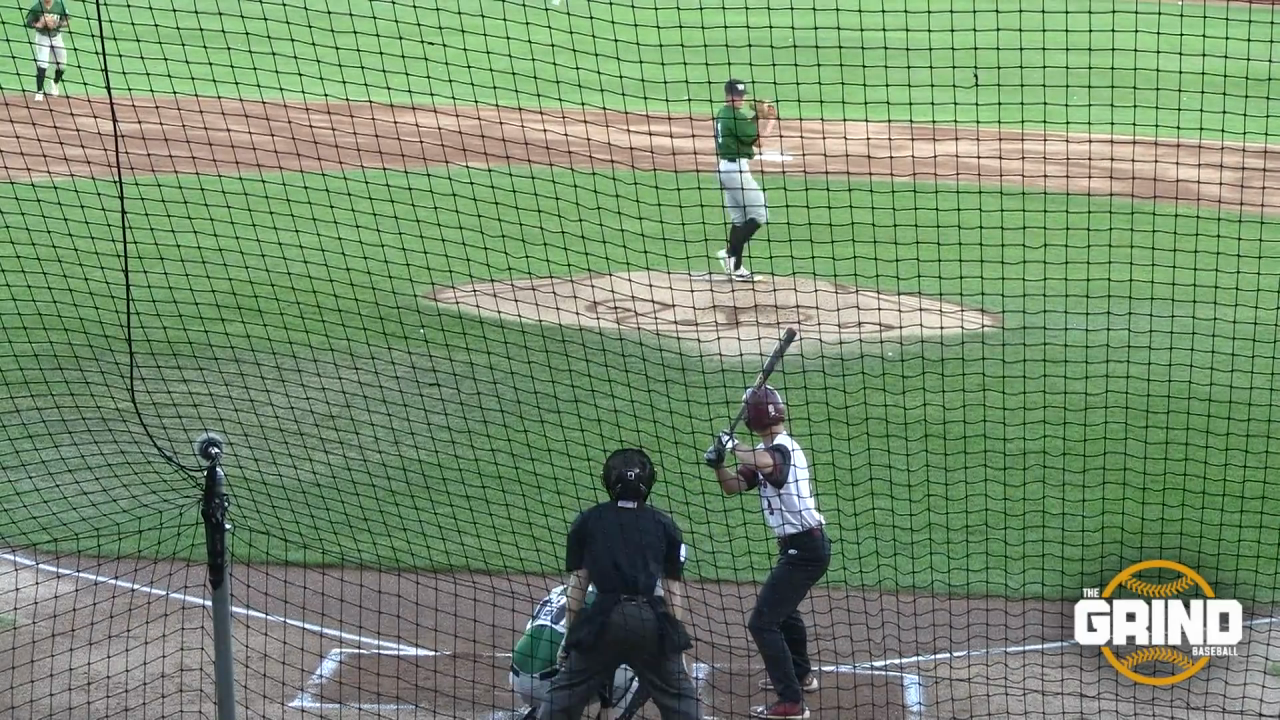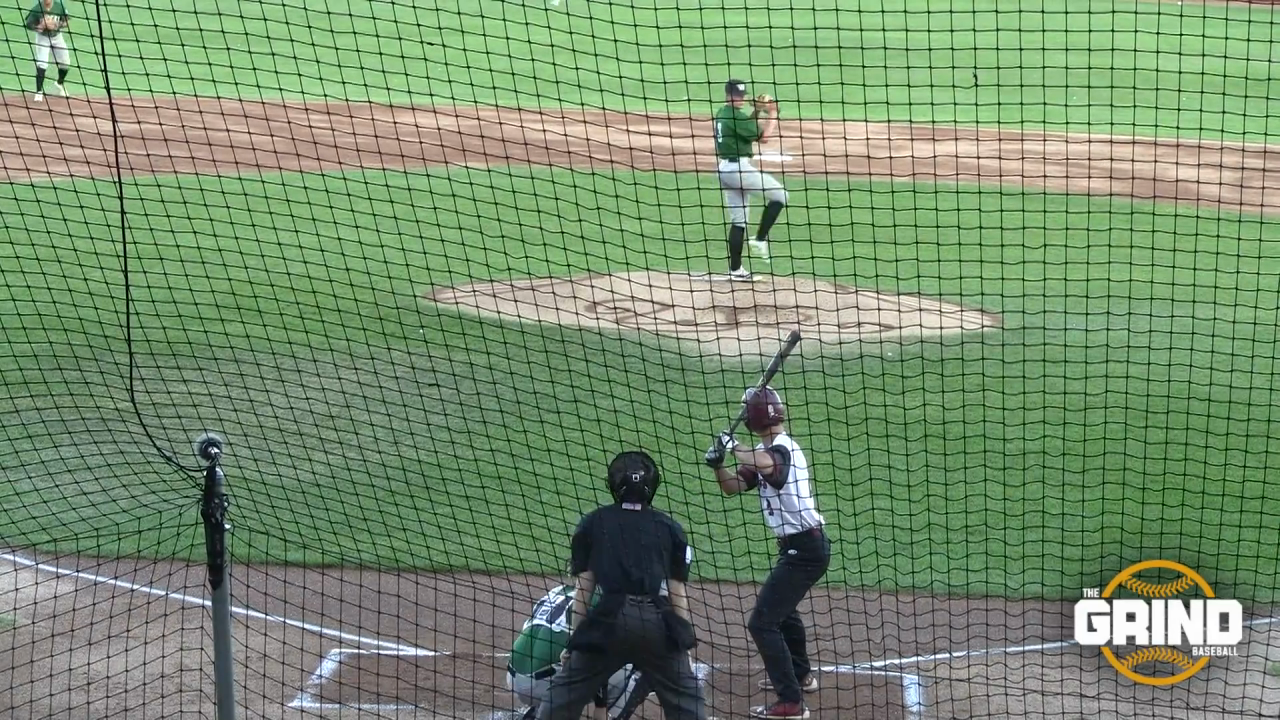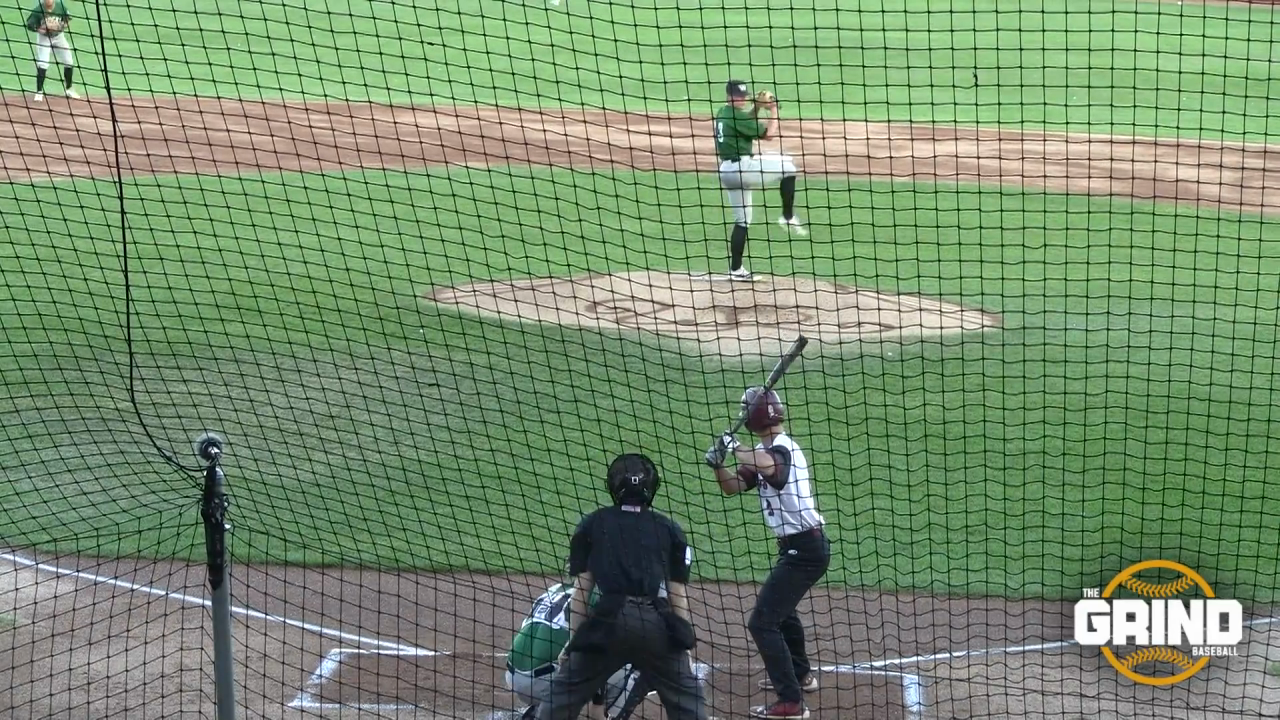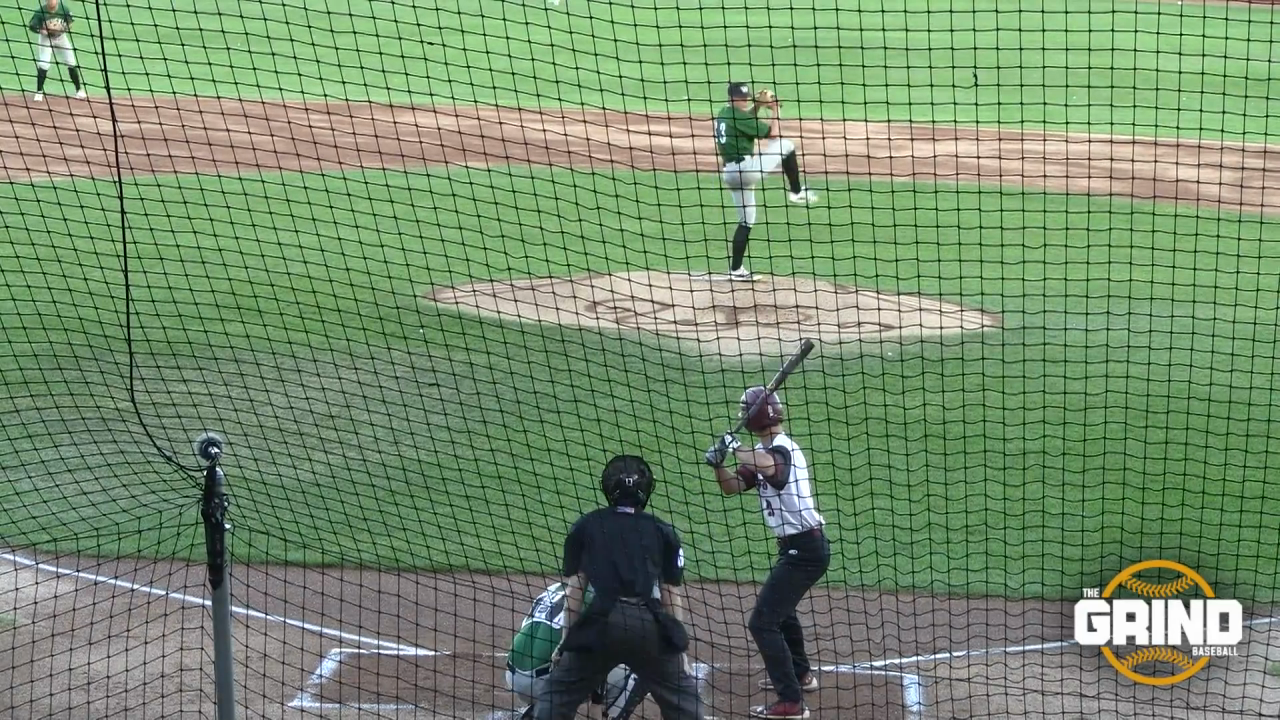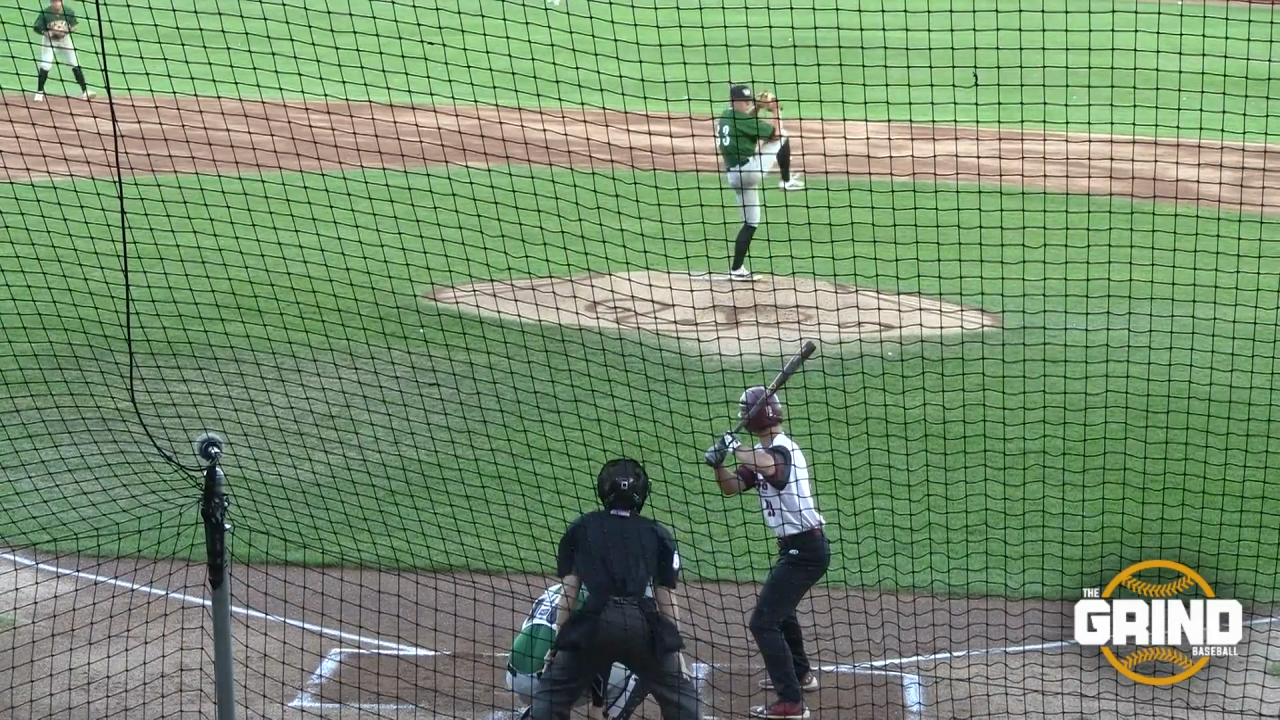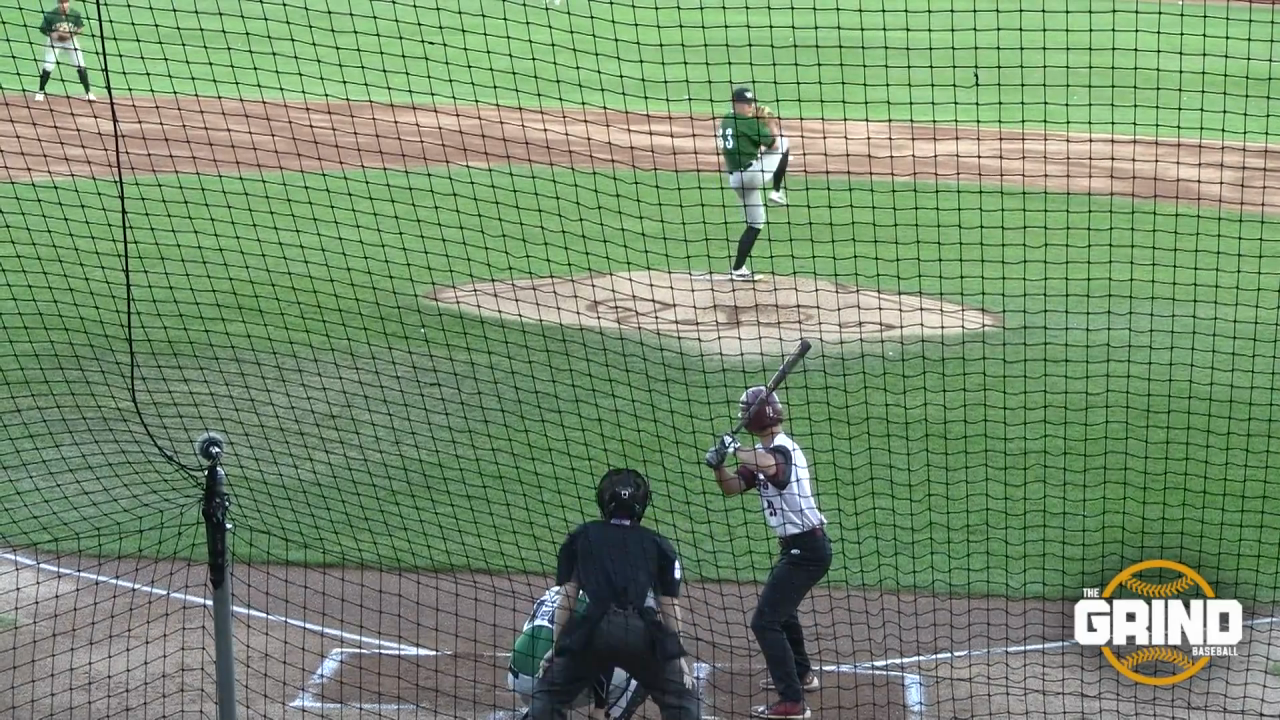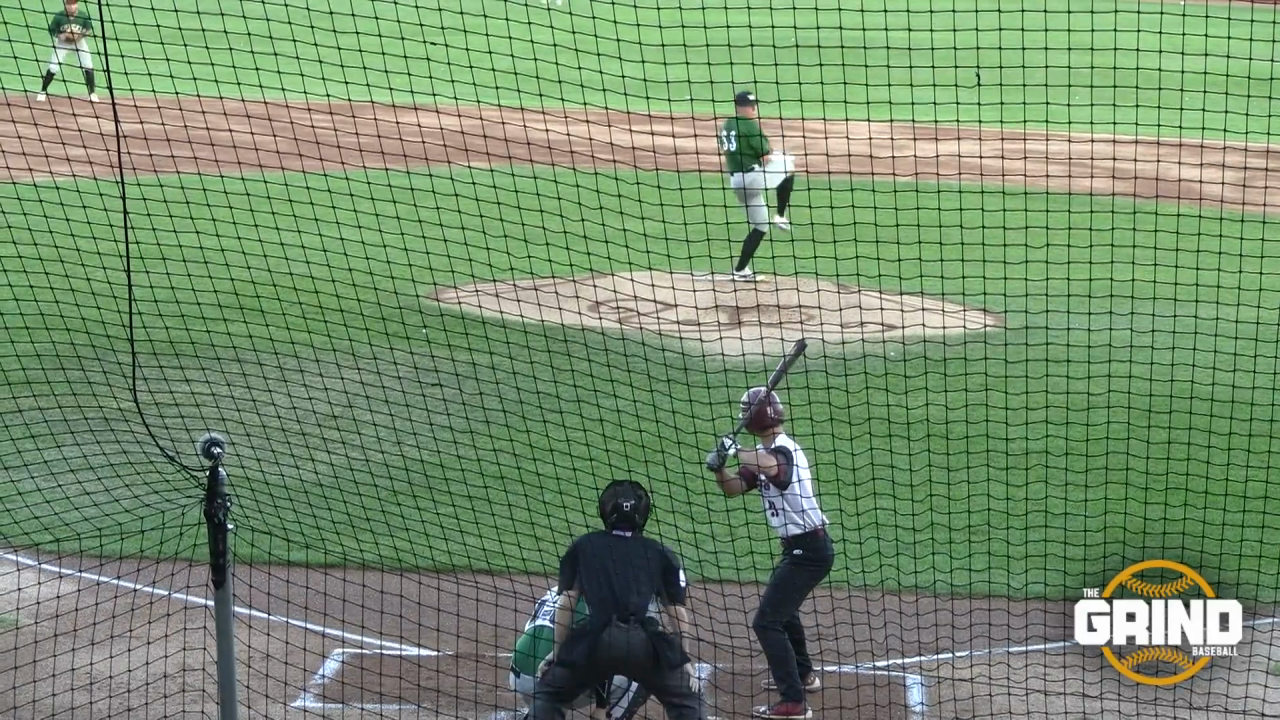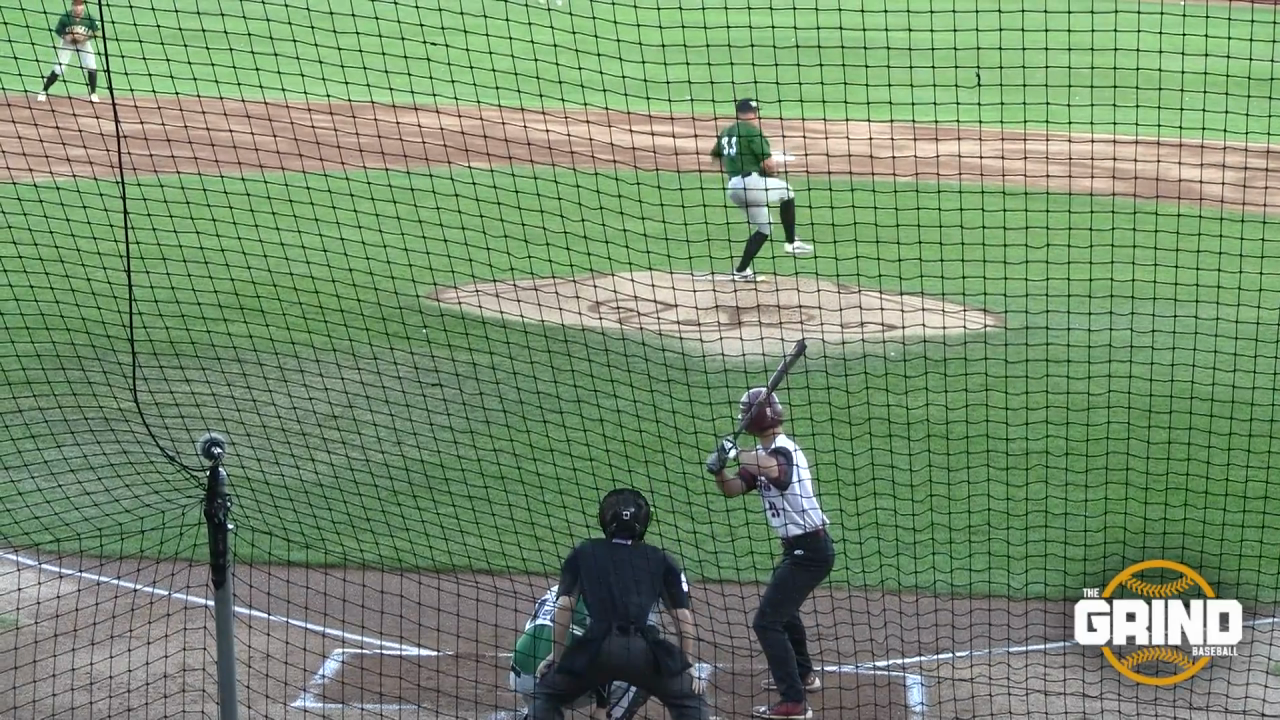
dt=0.1s
person 1, frame 1
left shoulder: (783, 448)
right shoulder: (766, 451)
left elbow: (765, 465)
right elbow: (733, 487)
left wrist: (733, 445)
right wrist: (718, 463)
left hip: (804, 549)
right hip: (802, 546)
left knee: (762, 622)
right knee: (783, 609)
right ankle: (801, 674)
person 1, frame 2
left shoulder: (783, 448)
right shoulder: (766, 451)
left elbow: (765, 466)
right elbow: (733, 487)
left wrist: (733, 446)
right wrist: (718, 463)
left hip: (804, 549)
right hip: (801, 546)
left knee: (762, 622)
right knee: (782, 609)
right ankle: (800, 675)
person 1, frame 3
left shoulder: (782, 449)
right shoulder: (765, 452)
left elbow: (767, 467)
right elbow: (732, 487)
left wrist: (734, 447)
right wrist: (718, 464)
left hip: (804, 548)
right hip: (800, 546)
left knee: (762, 622)
right knee: (781, 609)
right ankle: (800, 674)
person 1, frame 4
left shoulder: (783, 449)
right shoulder: (764, 452)
left elbow: (767, 468)
right elbow: (732, 487)
left wrist: (735, 448)
right wrist: (718, 463)
left hip: (804, 549)
right hip: (799, 546)
left knee: (763, 622)
right knee: (780, 609)
right ankle: (800, 674)
person 1, frame 5
left shoulder: (782, 449)
right shoulder: (764, 452)
left elbow: (768, 468)
right elbow: (732, 487)
left wrist: (735, 447)
right wrist: (718, 464)
left hip: (805, 549)
right hip: (798, 546)
left knee: (764, 621)
right knee: (779, 608)
right ankle: (800, 674)
person 1, frame 6
left shoulder: (783, 449)
right shoulder: (763, 452)
left elbow: (769, 467)
right elbow: (732, 487)
left wrist: (735, 449)
right wrist: (718, 464)
left hip: (807, 549)
right hip: (798, 546)
left knee: (765, 621)
right knee: (780, 607)
right ankle: (801, 674)
person 1, frame 7
left shoulder: (784, 449)
right shoulder: (764, 453)
left elbow: (770, 468)
right elbow: (733, 489)
left wrist: (735, 450)
right wrist: (719, 467)
left hip: (809, 549)
right hip: (800, 547)
left knee: (767, 621)
right knee: (782, 608)
right ankle: (803, 674)
person 1, frame 8
left shoulder: (784, 450)
right shoulder: (762, 454)
left elbow: (772, 471)
right elbow: (733, 489)
left wrist: (737, 453)
right wrist: (719, 470)
left hip: (810, 550)
right hip: (801, 548)
left knee: (767, 621)
right knee: (782, 608)
right ankle: (803, 674)
person 2, frame 1
left shoulder: (587, 520)
right shoulder: (665, 525)
left elbow: (578, 584)
right elbow: (673, 590)
left wrist: (570, 635)
right wrist: (675, 636)
left hip: (605, 619)
right hip: (651, 619)
left knee: (563, 696)
person 2, frame 2
left shoulder: (592, 523)
right shoulder: (669, 527)
left elbow: (583, 587)
right elbow: (677, 592)
left wrist: (574, 637)
right wrist: (683, 641)
left hip: (609, 619)
right hip: (656, 620)
left knee: (563, 694)
person 2, frame 3
left shoulder: (591, 524)
right shoulder: (669, 529)
left elbow: (582, 588)
right elbow: (677, 594)
left wrist: (574, 639)
right wrist: (683, 641)
left hip: (609, 620)
right hip: (656, 622)
left knee: (563, 695)
right knee: (687, 698)
person 2, frame 4
left shoulder: (585, 526)
right shoulder: (662, 531)
left elbow: (574, 590)
right elbow: (671, 595)
left wrist: (567, 639)
right wrist: (679, 645)
left hip: (602, 622)
right hip: (649, 622)
left knee: (556, 695)
right knee: (682, 696)
person 2, frame 5
left shoulder: (580, 528)
right shoulder: (658, 533)
left elbow: (569, 590)
right elbow: (666, 597)
left wrist: (560, 640)
right wrist: (674, 648)
left hip: (595, 621)
right hip: (642, 622)
left knee: (551, 694)
right knee: (681, 696)
person 2, frame 6
left shoulder: (581, 536)
right shoulder: (657, 543)
left elbow: (566, 597)
right elbow: (670, 605)
left wrist: (557, 647)
right wrist: (679, 656)
left hip: (596, 629)
right hip: (641, 631)
left knee: (547, 693)
right knee: (681, 698)
person 2, frame 7
left shoulder: (582, 546)
right shoulder: (660, 553)
left elbow: (566, 603)
right elbow: (677, 612)
left wrist: (557, 652)
right wrist: (685, 661)
left hip: (597, 640)
right hip: (644, 641)
left knee: (547, 694)
right knee: (686, 698)
person 2, frame 8
left shoulder: (583, 553)
right shoulder: (660, 559)
left elbow: (563, 608)
right elbow: (683, 615)
left wrist: (556, 656)
right wrist: (688, 664)
left hip: (598, 649)
right hip: (643, 650)
left knee: (546, 694)
right knee: (690, 699)
person 3, frame 1
left shoulder: (723, 114)
right shoulder: (734, 117)
left elbow: (747, 131)
right elbow: (757, 141)
left wrist: (758, 116)
right wrist: (770, 120)
left hip: (727, 169)
right hip: (736, 169)
left knee: (738, 220)
right knee: (758, 215)
left ankle: (736, 267)
right ankle: (730, 253)
person 3, frame 2
left shoulder: (722, 114)
right shoulder: (735, 116)
left elbow: (744, 126)
right elbow: (764, 137)
left wrist: (757, 112)
right wrist: (771, 114)
left hip: (725, 170)
right hip: (738, 167)
left knee: (738, 221)
right knee: (778, 195)
left ankle: (736, 269)
right ankle: (761, 238)
person 3, frame 3
left shoulder: (721, 114)
right shoulder: (737, 116)
right elbow: (768, 134)
left wrist: (756, 108)
right wrist: (773, 111)
left hip: (726, 170)
right hip: (742, 167)
left knee: (742, 221)
right knee: (788, 167)
left ankle: (736, 269)
right ankle: (788, 217)
person 3, frame 4
left shoulder: (722, 115)
right shoulder: (738, 117)
right elbow: (772, 133)
left wrist: (756, 107)
right wrist: (776, 110)
left hip: (729, 172)
right hip: (745, 168)
left knee: (746, 222)
right knee: (787, 146)
left ankle: (736, 269)
right ankle: (796, 191)
person 3, frame 5
left shoulder: (724, 118)
right shoulder: (740, 118)
right elbow: (775, 134)
left wrist: (756, 110)
right wrist: (776, 112)
left hip: (733, 174)
right hip: (749, 168)
left knee: (751, 222)
right knee: (782, 137)
left ankle: (737, 268)
right ankle: (787, 180)
person 3, frame 6
left shoulder: (724, 123)
right shoulder: (747, 122)
right elbow: (774, 145)
left wrist: (756, 120)
right wrist: (772, 124)
left hip: (735, 178)
right hip: (751, 172)
left knee: (755, 224)
right knee: (782, 144)
left ankle: (738, 268)
right ankle: (777, 191)
person 3, frame 7
left shoulder: (726, 126)
right shoulder: (749, 125)
right elbow: (766, 158)
right wrist: (773, 156)
left hip: (736, 181)
right hip: (752, 176)
left knee: (760, 226)
right knee: (787, 164)
left ankle: (741, 269)
right ankle: (780, 215)
person 3, frame 8
left shoulder: (725, 133)
right shoulder: (752, 132)
left elbow: (719, 159)
right elbow: (768, 163)
right wrist: (774, 174)
left hip: (734, 188)
right hip: (749, 184)
left knee: (764, 229)
right knee: (785, 191)
left ankle: (742, 270)
right ankle: (792, 242)
